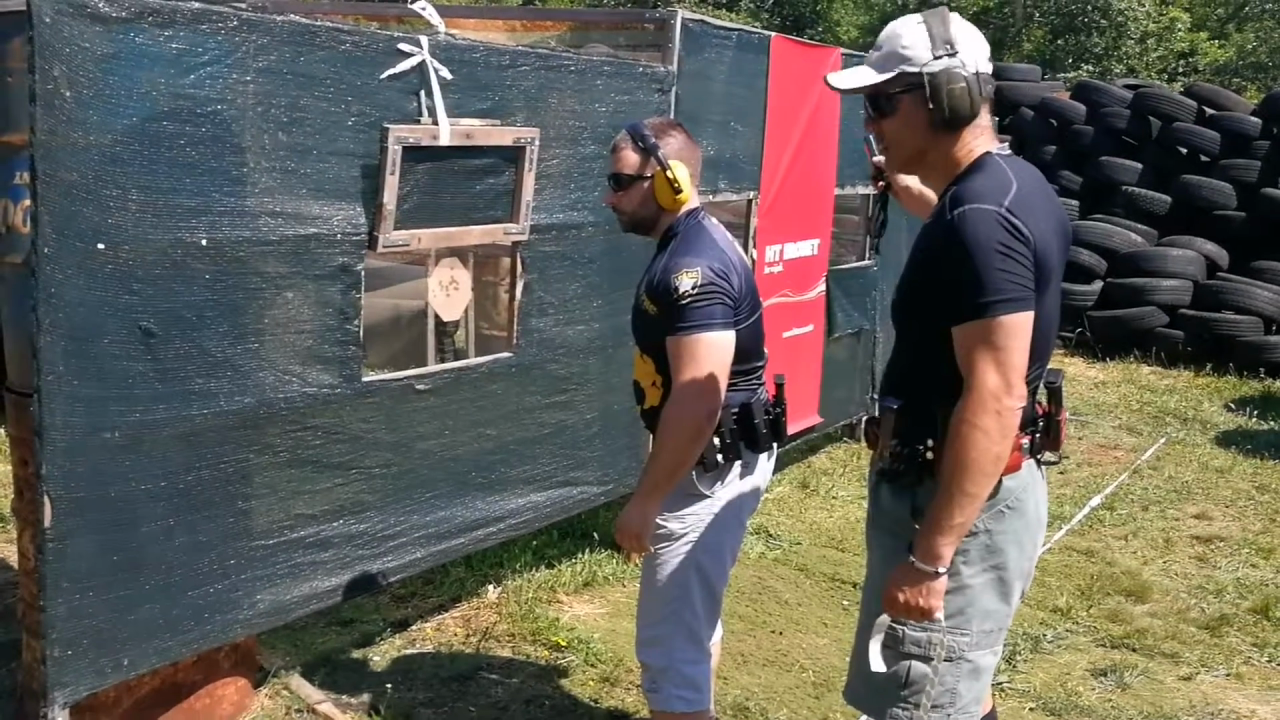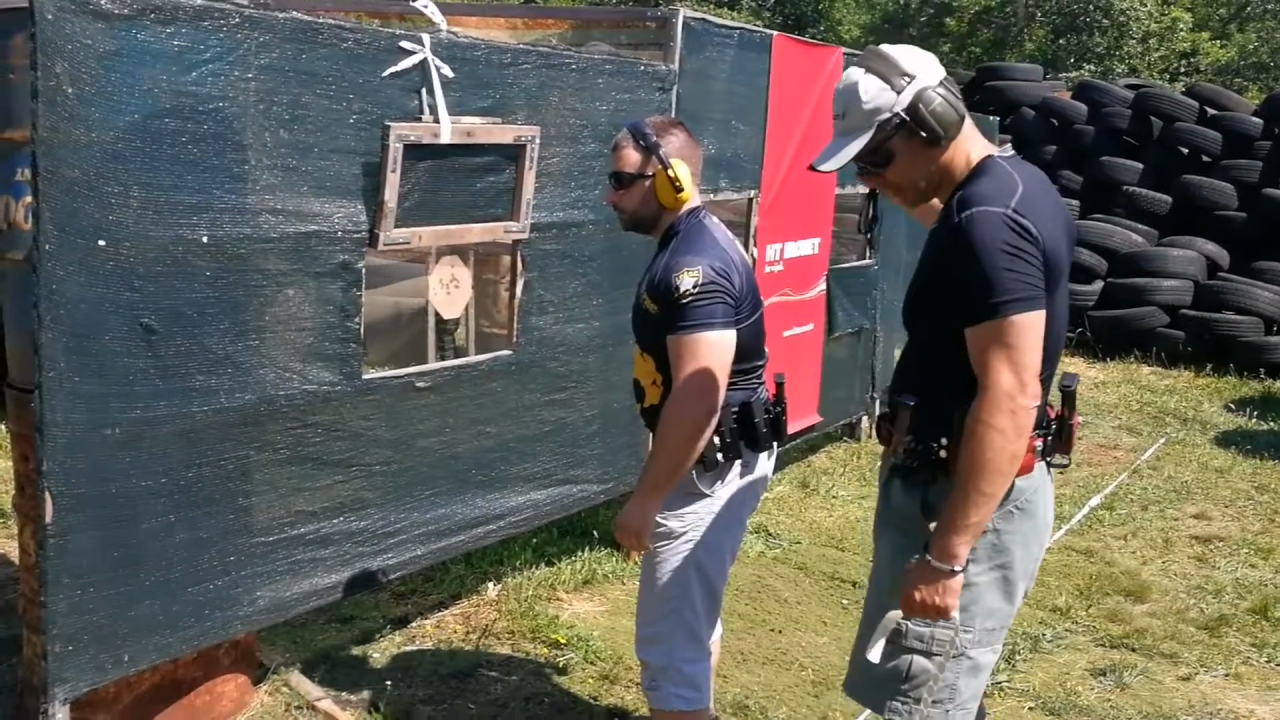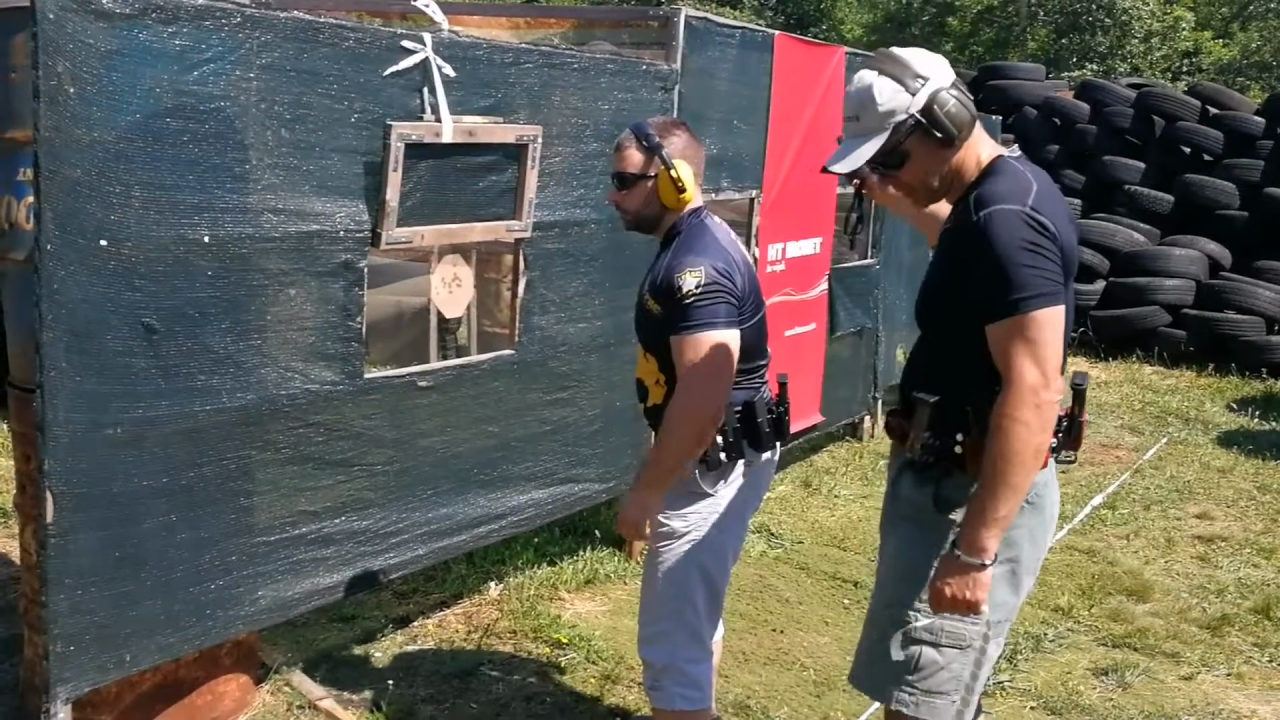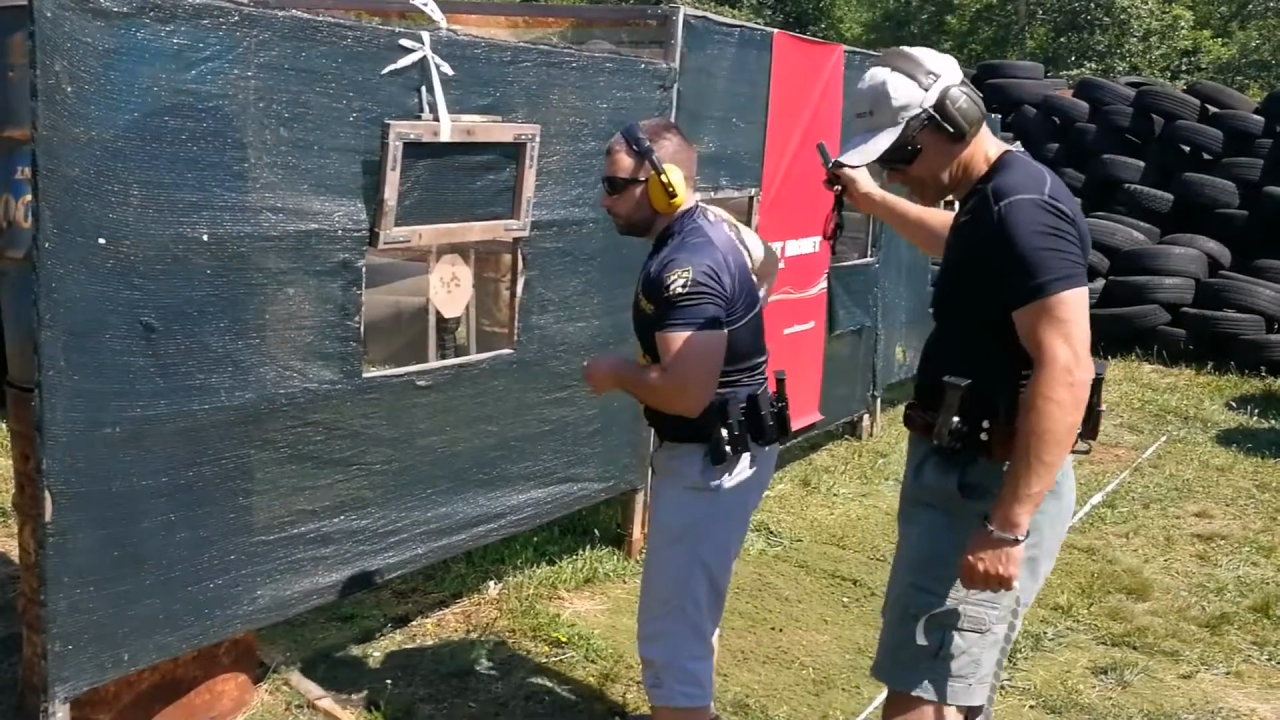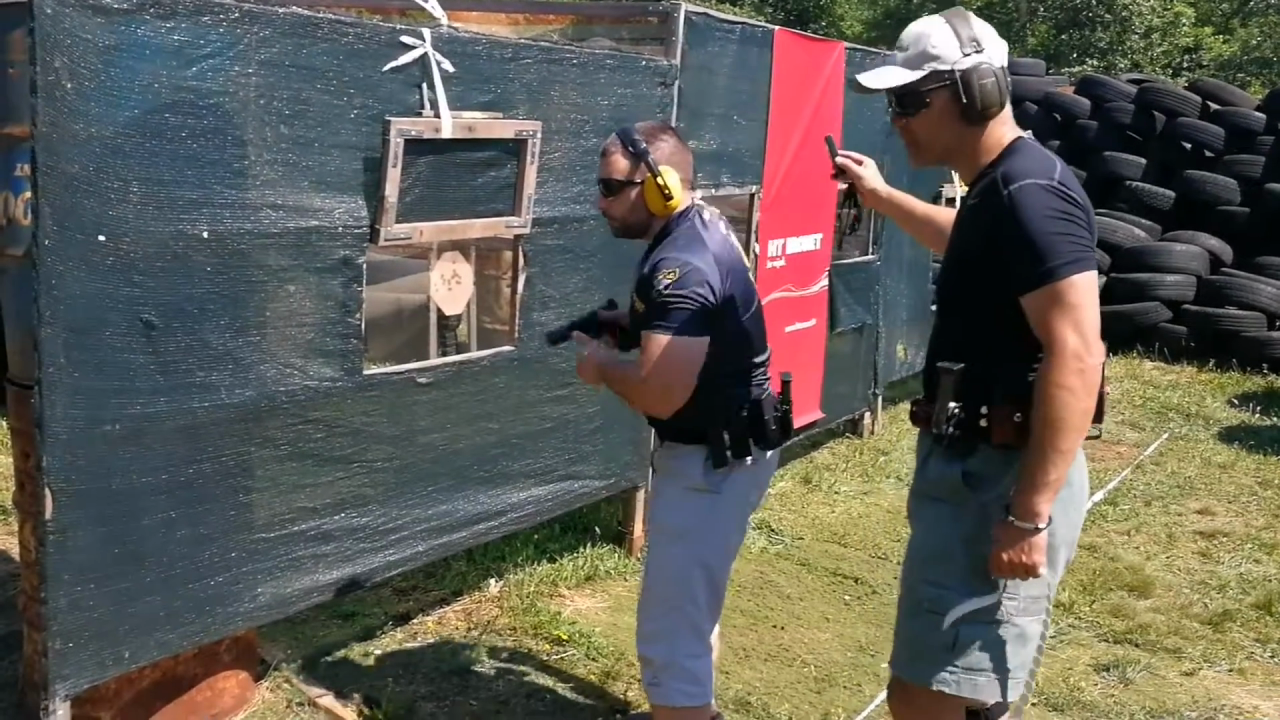
dt=0.3s
person 1, frame 1
left shoulder: (980, 217)
right shoulder: (1009, 184)
left elbow: (995, 398)
left wrist: (930, 556)
right wrist: (922, 200)
left hip: (959, 500)
right hip: (956, 488)
person 1, frame 2
left shoulder: (988, 220)
right shoulder: (1012, 183)
left elbow: (1010, 398)
left wrist: (946, 555)
right wrist: (920, 204)
left hip: (964, 500)
right hip: (956, 485)
person 1, frame 3
left shoulder: (1006, 219)
right shoulder: (1008, 191)
left elbow: (1034, 394)
left wrist: (975, 550)
right wrist: (896, 200)
left hip: (969, 495)
right hip: (948, 479)
person 1, frame 4
left shoulder: (1022, 210)
right shoulder: (993, 198)
left elbow: (1065, 373)
left wrist: (1007, 527)
right wrist: (875, 201)
left hip: (989, 482)
right hip: (961, 469)
person 1, frame 5
left shoulder: (1029, 194)
right shoulder: (1005, 184)
left elbow: (1076, 359)
left wrist: (1029, 516)
right wrist: (882, 197)
left hip: (1000, 477)
right hip: (977, 465)
person 2, frame 1
left shoulder: (693, 267)
right shoulder: (692, 244)
left elbow: (698, 400)
left wrist: (644, 501)
left hip: (710, 467)
right hip: (710, 461)
left knee: (669, 639)
right knee: (692, 615)
person 2, frame 2
left shoulder: (694, 265)
right shoulder: (691, 243)
left elbow: (698, 399)
left wrist: (644, 499)
left hip: (708, 466)
right hip: (707, 460)
left knee: (669, 636)
right knee: (692, 613)
person 2, frame 3
left shoulder: (696, 264)
right shoulder: (698, 240)
left elbow: (703, 401)
left wrist: (643, 489)
left hip: (711, 464)
right hip: (712, 458)
left knee: (672, 636)
right knee: (692, 612)
person 2, frame 4
left shoulder: (688, 264)
right shoulder: (703, 230)
left elbow: (685, 391)
left wrist: (616, 373)
left hip: (710, 459)
right hip: (713, 451)
left knee: (672, 630)
right knee: (690, 606)
person 2, frame 5
left shoulder: (686, 260)
right shoulder: (688, 234)
left elbow: (661, 393)
left wrist: (603, 367)
right wrist: (618, 351)
left hip: (717, 458)
right hip: (708, 449)
left knee: (672, 630)
right knee: (691, 601)
